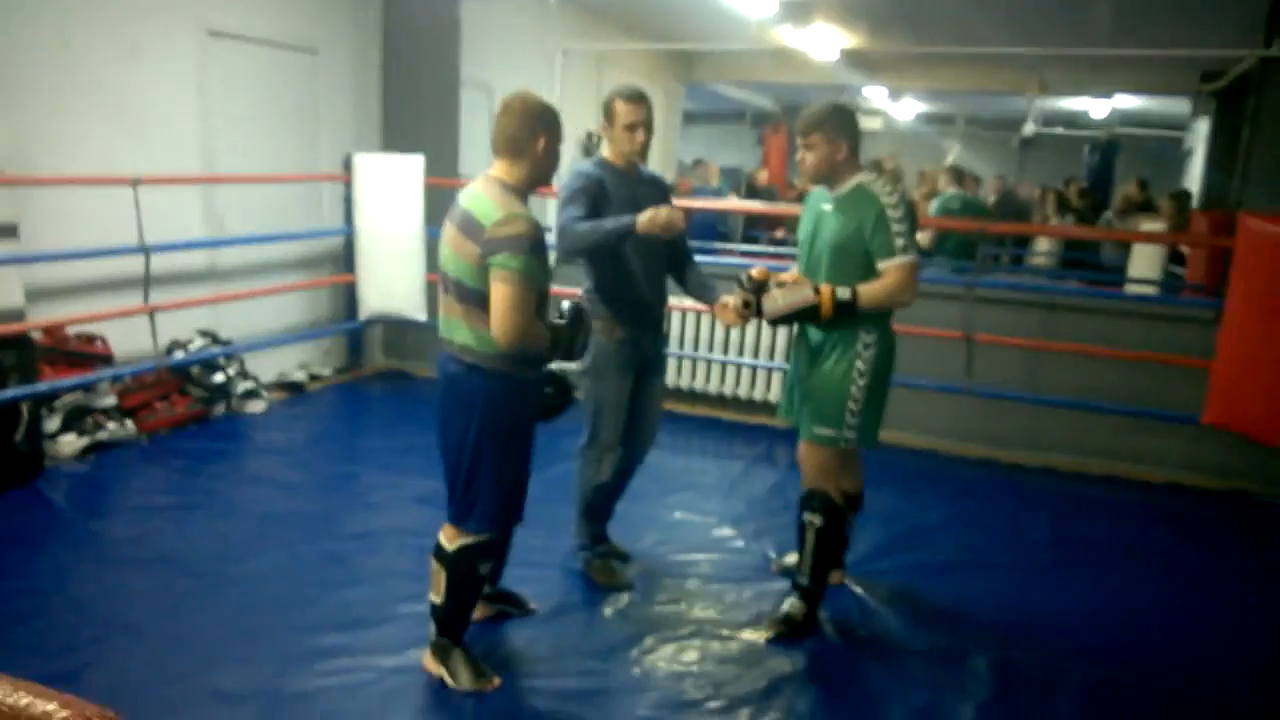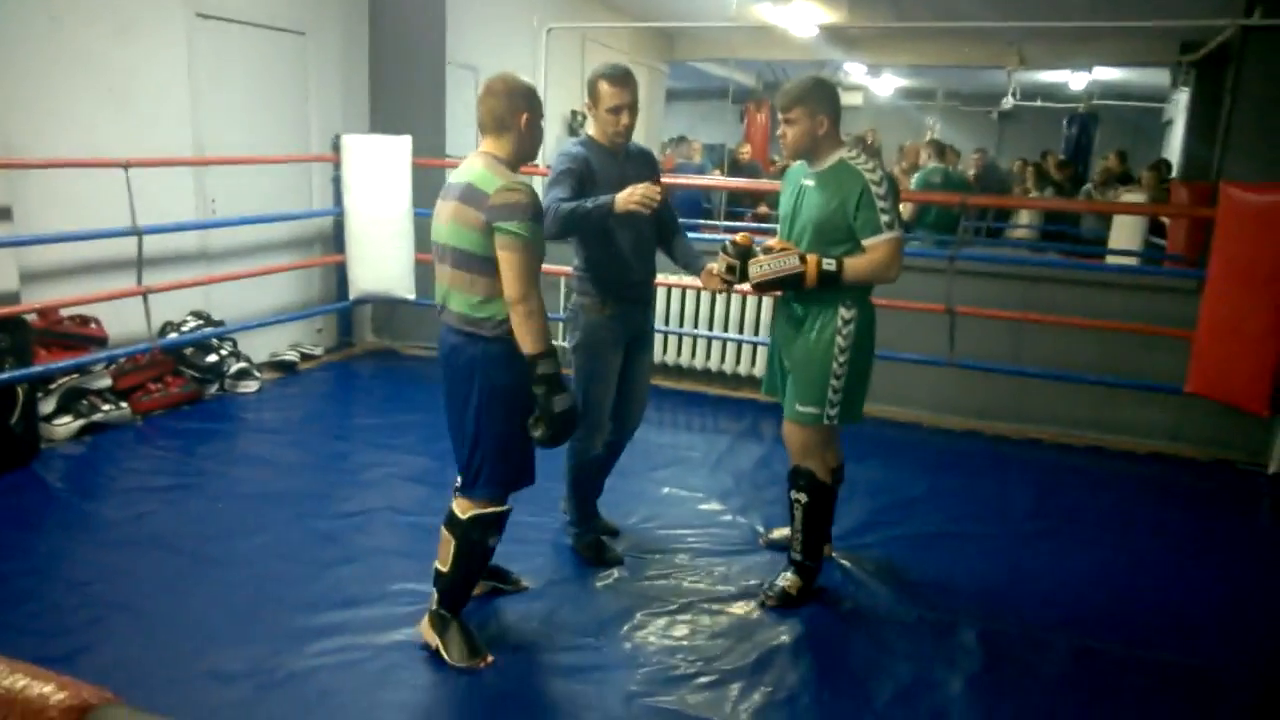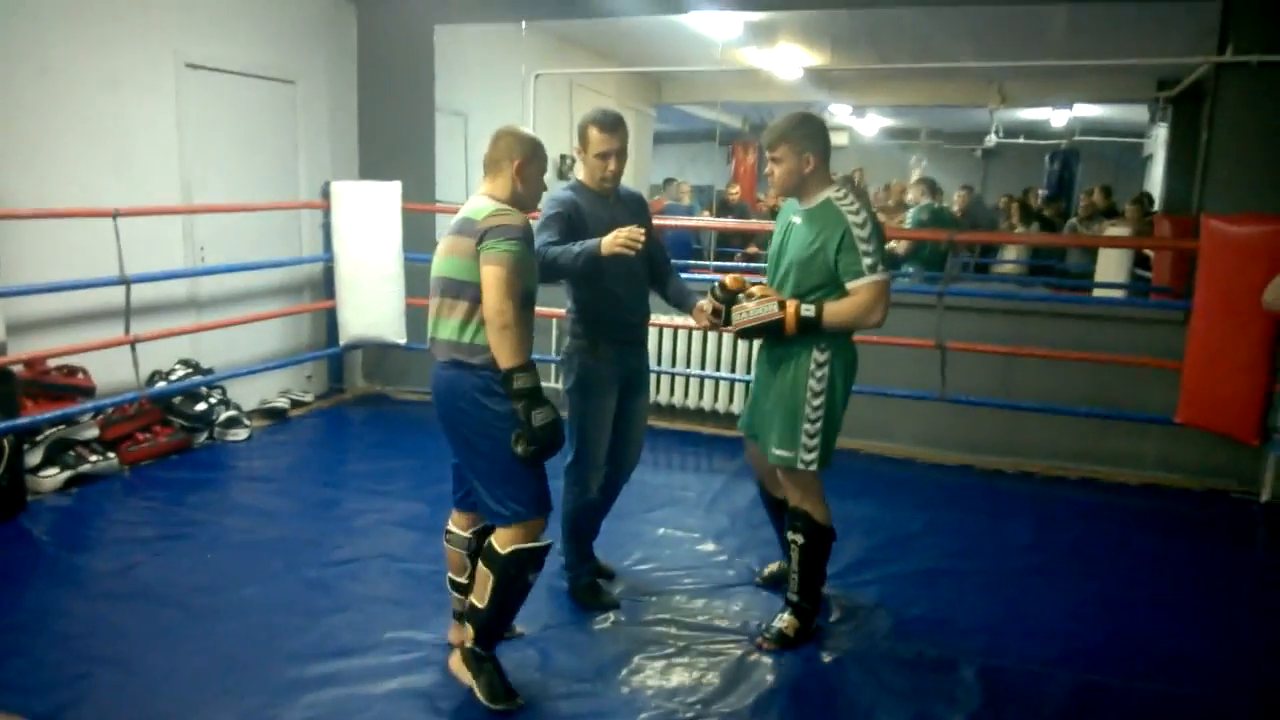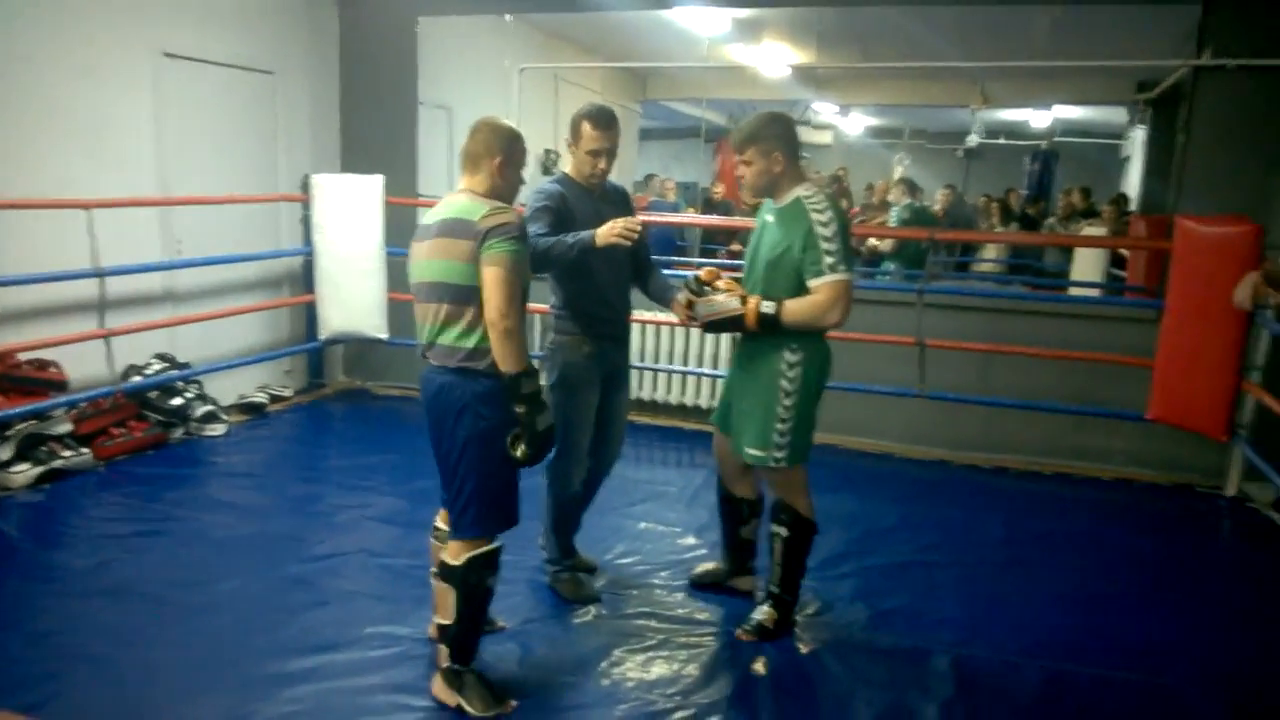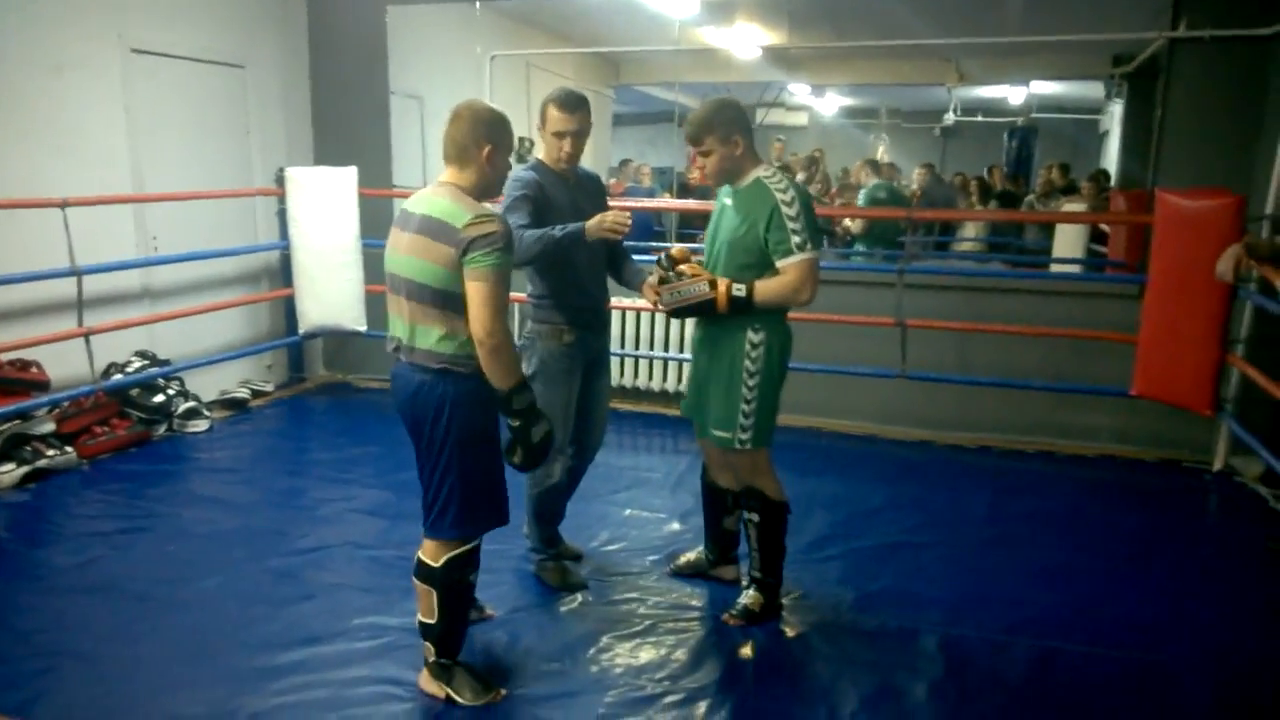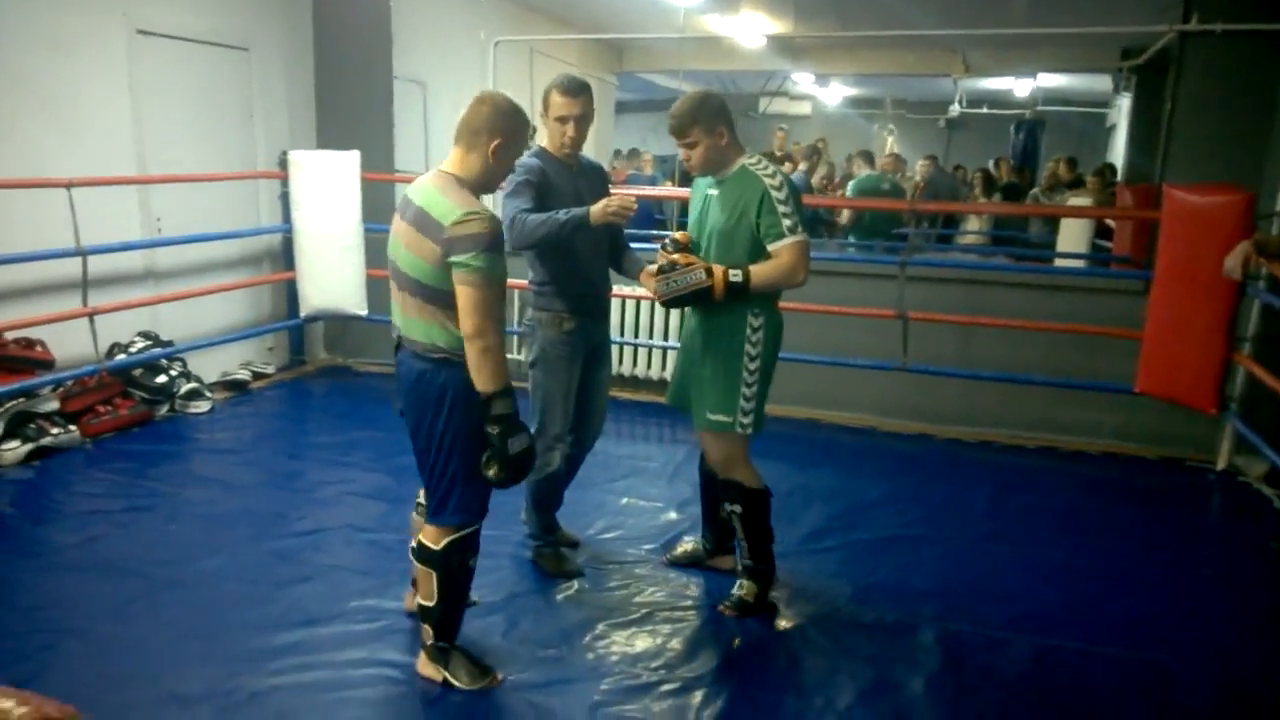
dt=0.3s
person 1, frame 1
left shoulder: (474, 197)
right shoulder: (515, 225)
right elbow: (510, 330)
left wrist: (542, 336)
right wrist: (561, 338)
left hip: (470, 370)
right hip: (487, 384)
left knee: (500, 499)
right knee: (472, 517)
left ankle: (484, 593)
right ankle: (443, 645)
person 1, frame 2
left shoulder: (461, 177)
right shoulder: (512, 194)
right elbow: (521, 296)
right wrist: (548, 376)
left hip: (460, 338)
right hip: (490, 351)
left knee: (481, 471)
right knee: (485, 488)
left ankle: (474, 570)
right ankle: (441, 615)
person 1, frame 3
left shoulder: (465, 219)
right shoulder: (506, 222)
right elbow: (502, 315)
right wrist: (529, 396)
left hip: (452, 375)
right hip: (482, 383)
left knee: (471, 504)
right knee: (524, 524)
left ankle: (466, 617)
right ankle: (473, 652)
person 1, frame 4
left shoulder: (431, 222)
right shoulder: (500, 221)
right elbow: (502, 320)
right wrist: (528, 398)
left hip: (439, 376)
right hip: (478, 386)
left knee: (458, 506)
right knee: (476, 531)
left ankle: (448, 614)
right ankle: (453, 670)
person 1, frame 5
left shoulder: (409, 209)
right shoulder: (482, 228)
right elbow: (488, 335)
right wrist: (523, 408)
left hip: (408, 374)
right hip: (450, 388)
left knee: (451, 508)
right knee: (453, 526)
left ankle: (453, 602)
right ankle: (439, 665)
person 1, frame 6
left shoulder: (417, 191)
right shoulder: (474, 223)
right elbow: (479, 334)
right wrist: (504, 417)
left hip: (413, 360)
right hip: (449, 377)
left knee: (436, 489)
right knee: (456, 511)
left ankle: (424, 588)
right ankle: (438, 650)
person 2, frame 1
left shoulder: (880, 202)
right shoulder: (817, 198)
left elbow: (902, 287)
left wrist: (826, 299)
right wrist: (774, 289)
left hip: (854, 346)
right hip: (815, 341)
left knee: (815, 461)
right knee: (837, 457)
left ankle: (807, 597)
right ankle: (826, 556)
person 2, frame 2
left shoulder: (863, 178)
right shoulder: (796, 173)
left elbow: (887, 263)
left wrist: (812, 270)
right wrist: (753, 257)
left hip: (834, 323)
right hip: (793, 315)
left knee: (801, 439)
right knee: (816, 435)
left ankle: (804, 568)
right ankle: (812, 528)
person 2, frame 3
left shoulder: (849, 219)
right shoulder: (791, 209)
left elbow: (872, 307)
left wrist: (791, 316)
right wrist: (747, 293)
left hip: (815, 364)
right hip: (776, 355)
left knee: (799, 482)
right knee: (764, 463)
left ankle: (802, 610)
right ankle: (796, 561)
person 2, frame 4
left shoulder: (817, 216)
right shoulder: (770, 207)
left elbow: (832, 308)
left wrist: (751, 312)
right wrist: (723, 287)
left hip: (788, 361)
right hip: (752, 354)
left knee: (784, 479)
right knee: (729, 457)
left ankle: (781, 603)
right ankle: (737, 565)
person 2, frame 5
left shoulder: (779, 197)
right shoulder: (727, 191)
left elbow: (801, 286)
left wrist: (722, 294)
right wrist: (689, 270)
left hip: (750, 344)
right hip: (715, 338)
left knee: (749, 463)
right knee: (714, 452)
left ankle: (766, 586)
right ankle: (719, 554)
person 2, frame 6
left shoulder: (765, 183)
right shoulder: (703, 183)
left elbow: (794, 268)
left wrist: (719, 280)
right wrist: (679, 257)
left hip: (742, 330)
right hip: (702, 324)
left knee: (727, 452)
right knee: (709, 443)
left ankle: (759, 572)
right ankle: (717, 543)
person 3, frame 1
left shoulder: (656, 186)
right shoulder: (587, 179)
left elbow: (677, 259)
right elbow: (568, 239)
left wrist: (714, 298)
right wrist: (635, 224)
left hip: (651, 333)
right hip: (608, 333)
left knee: (638, 441)
right knee: (603, 444)
left ankle: (594, 527)
right ankle: (592, 548)
person 3, frame 2
left shoulder: (644, 159)
right shoulder: (575, 159)
left elbow: (666, 229)
right elbow: (553, 219)
left wrist: (699, 266)
right wrist: (613, 203)
left hip: (640, 308)
right hip: (597, 310)
left knee: (628, 416)
right knee: (593, 420)
left ankle: (584, 504)
right ankle: (582, 525)
person 3, frame 3
left shoulder: (635, 203)
right shoulder: (565, 204)
left elbow: (659, 269)
right elbow: (541, 262)
left wrist: (691, 303)
right wrist: (600, 246)
left hip: (634, 349)
right hip: (592, 352)
left knee: (624, 458)
right knee: (588, 463)
left ankle: (580, 545)
right ankle: (578, 568)
person 3, frame 4
left shoulder: (618, 197)
right shoulder: (551, 196)
left elbow: (641, 265)
right elbow: (533, 253)
left wrist: (672, 297)
right wrist: (594, 238)
left hip: (616, 344)
right hip: (574, 346)
left knee: (605, 452)
right knee: (571, 457)
left ankle: (562, 539)
right ankle: (560, 562)
person 3, frame 5
left shoulder: (593, 183)
right shoulder: (525, 184)
left elbow: (612, 253)
right elbow: (516, 246)
left wrist: (641, 280)
right wrist: (583, 230)
left hip: (595, 332)
right hip: (553, 335)
left knee: (588, 440)
right knee: (552, 446)
left ankle: (546, 527)
right ankle: (544, 550)
person 3, frame 6
left shoulder: (595, 172)
right shoulder: (529, 171)
left elbow: (611, 243)
right elbow: (518, 231)
left wrist: (640, 269)
right wrist: (587, 215)
left hip: (596, 320)
right hip: (554, 323)
left knee: (588, 429)
right knee: (551, 434)
left ankle: (542, 512)
right ankle: (542, 537)
